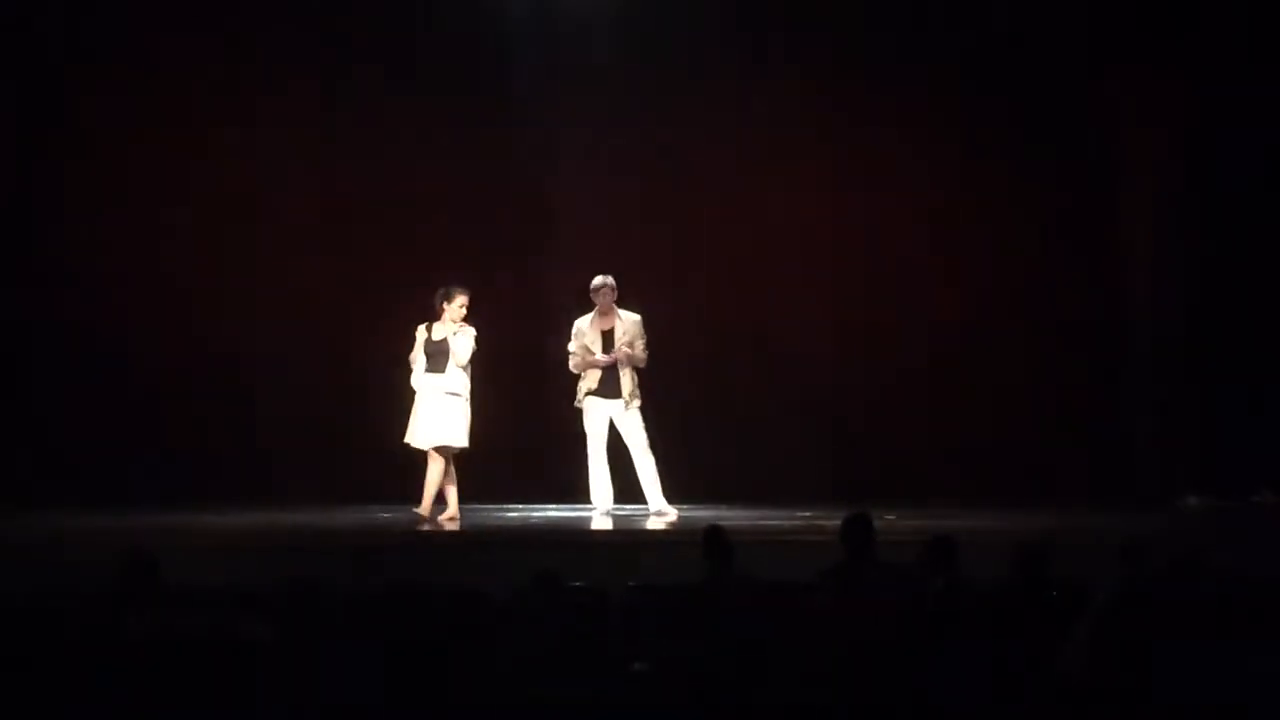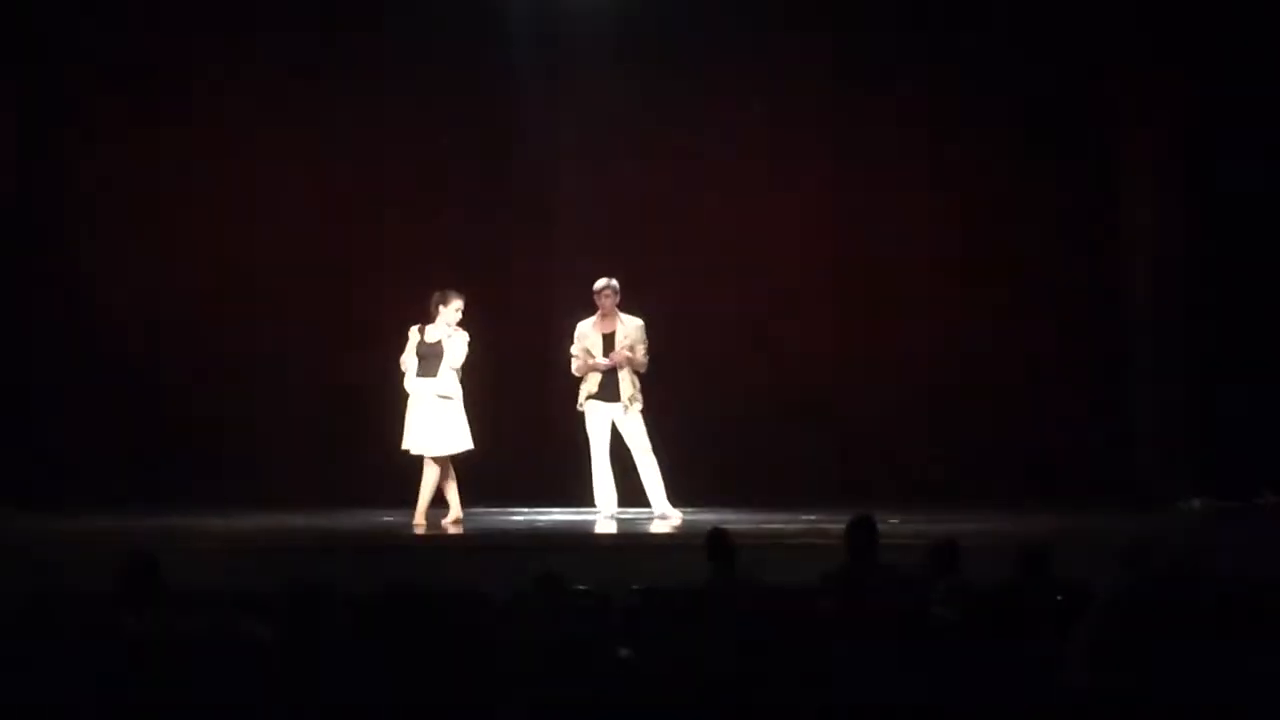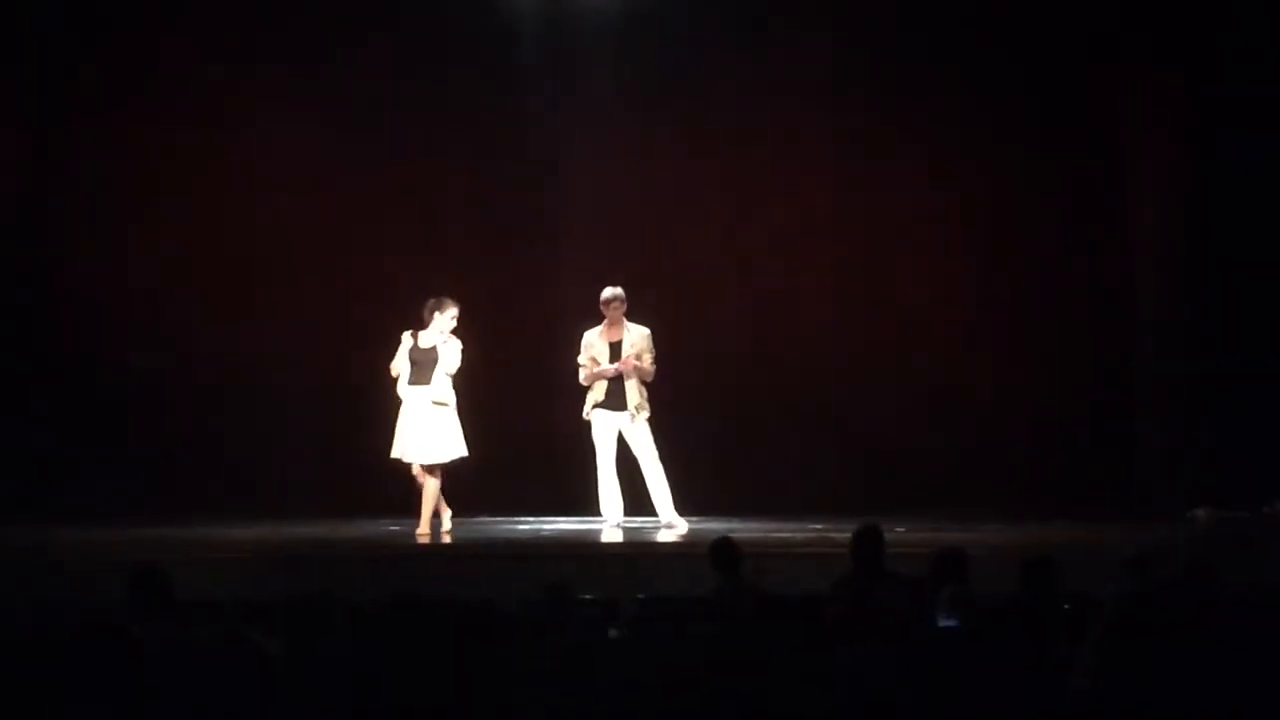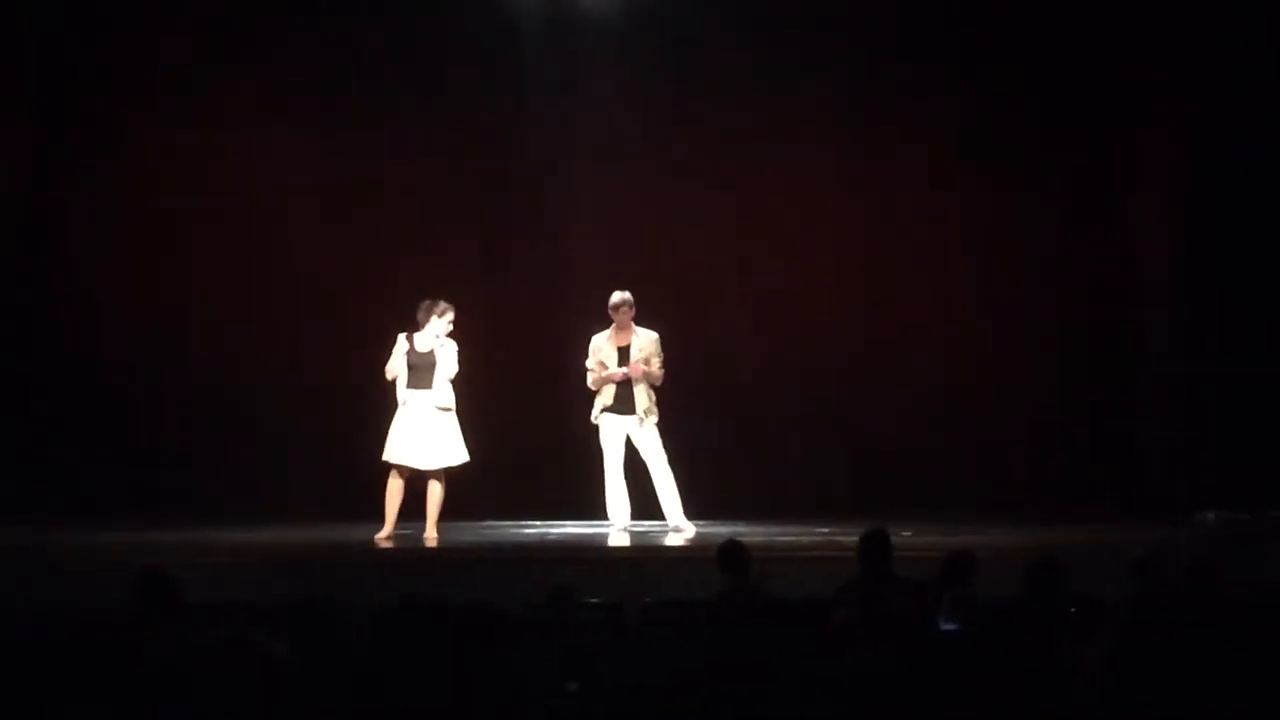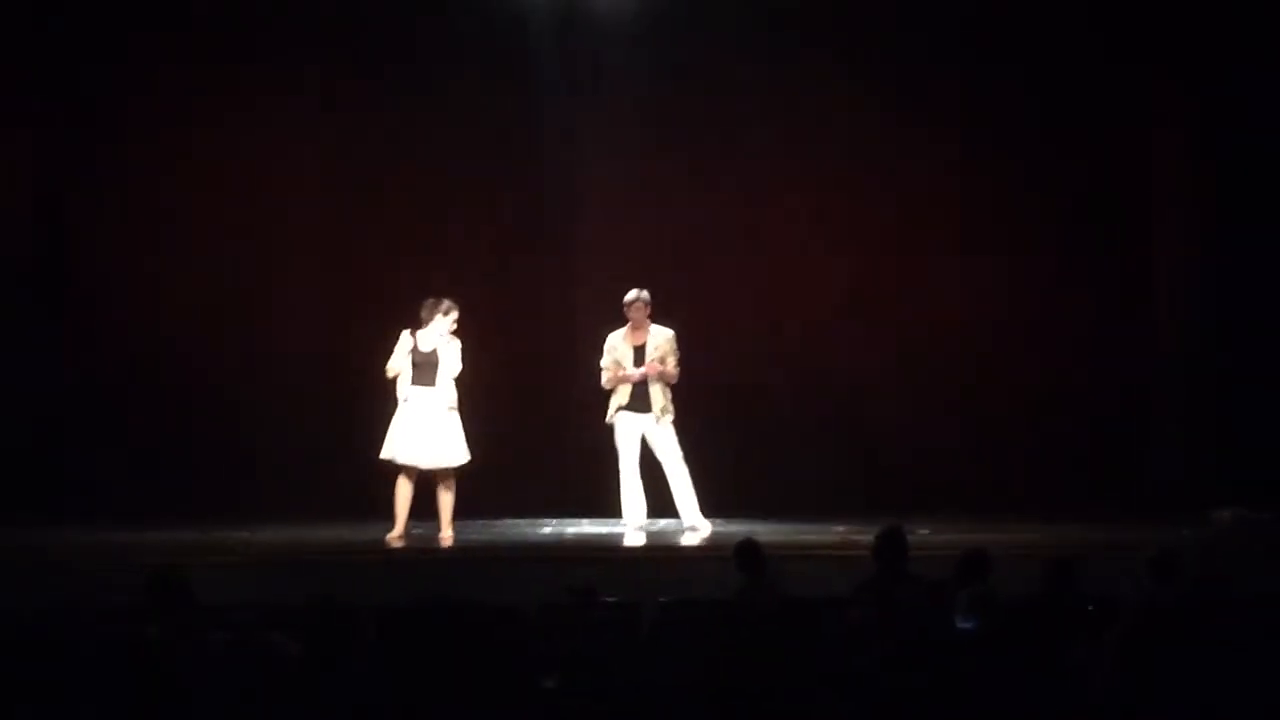
dt=0.3s
person 1, frame 1
left shoulder: (632, 321)
right shoulder: (582, 325)
left elbow: (642, 359)
right elbow: (573, 364)
left wrist: (629, 355)
right wrist: (593, 361)
left hip: (624, 396)
right hip: (594, 396)
left knee: (641, 447)
right knee: (596, 450)
left ankle: (657, 503)
right ankle: (602, 504)
person 1, frame 2
left shoulder: (634, 325)
right shoulder: (584, 328)
left elbow: (643, 364)
right elbow: (576, 368)
left wrist: (628, 357)
right wrist: (593, 364)
left hip: (625, 399)
right hip: (595, 399)
left knee: (643, 450)
right knee: (599, 454)
left ankle: (661, 506)
right ankle: (606, 508)
person 1, frame 3
left shoulder: (641, 334)
right shoulder: (590, 337)
left elbow: (650, 373)
right elbow: (583, 377)
left wrist: (636, 366)
right wrist: (600, 371)
left hip: (632, 408)
right hip: (602, 408)
left knee: (650, 459)
right knee: (605, 463)
left ankle: (668, 515)
right ankle: (612, 517)
person 1, frame 4
left shoulder: (649, 338)
right shoulder: (599, 341)
left elbow: (658, 378)
right elbow: (592, 382)
left wrist: (645, 371)
right wrist: (608, 375)
left hip: (640, 412)
right hip: (611, 412)
left knee: (659, 463)
right knee: (613, 466)
left ankle: (676, 519)
right ankle: (619, 522)
person 1, frame 5
left shoulder: (665, 336)
right shoulder: (614, 340)
left elbow: (674, 376)
right elbow: (606, 380)
left wrist: (660, 371)
right wrist: (625, 375)
left hip: (656, 411)
right hip: (626, 411)
left knee: (675, 462)
right knee: (628, 466)
left ankle: (692, 518)
right ankle: (635, 520)
person 2, frame 1
left shoulder: (465, 332)
right shoulder: (426, 330)
left elbow: (462, 360)
right elbow: (415, 363)
left wrist: (451, 334)
right wrist: (419, 341)
left hip: (450, 394)
right hip: (427, 393)
left knee: (437, 450)
right knee: (443, 453)
left ankle: (426, 505)
right ankle: (453, 506)
person 2, frame 2
left shoulder: (458, 336)
right shoulder: (418, 331)
left elbow: (455, 362)
right elbow: (405, 365)
left wrist: (445, 336)
right wrist: (413, 342)
left hip: (443, 398)
right hip: (419, 397)
left knee: (433, 458)
right knee: (440, 459)
left ankle: (419, 513)
right ankle: (455, 508)
person 2, frame 3
left shoulder: (452, 343)
right shoulder: (411, 337)
left elbow: (451, 368)
right elbow: (394, 370)
left wrist: (441, 342)
right wrist: (405, 347)
left hip: (437, 405)
right hip: (412, 405)
left knee: (432, 466)
right knee: (418, 468)
left ankle: (425, 523)
right ankle: (443, 510)
person 2, frame 4
left shoulder: (448, 346)
right shoulder: (406, 340)
left elbow: (450, 372)
right elbow: (390, 373)
left wrist: (438, 346)
right wrist: (402, 351)
left hip: (437, 410)
right hip: (411, 409)
left knee: (436, 471)
right knee: (398, 470)
left ankle: (431, 528)
right ankle: (388, 526)
person 2, frame 5
left shoulder: (452, 343)
right shoulder: (409, 337)
left elbow: (453, 372)
right elbow: (391, 371)
left wrist: (442, 344)
right wrist: (405, 349)
left hip: (440, 408)
right hip: (413, 407)
left knee: (444, 471)
right knee: (407, 469)
left ankle: (446, 528)
right ankle: (399, 527)
